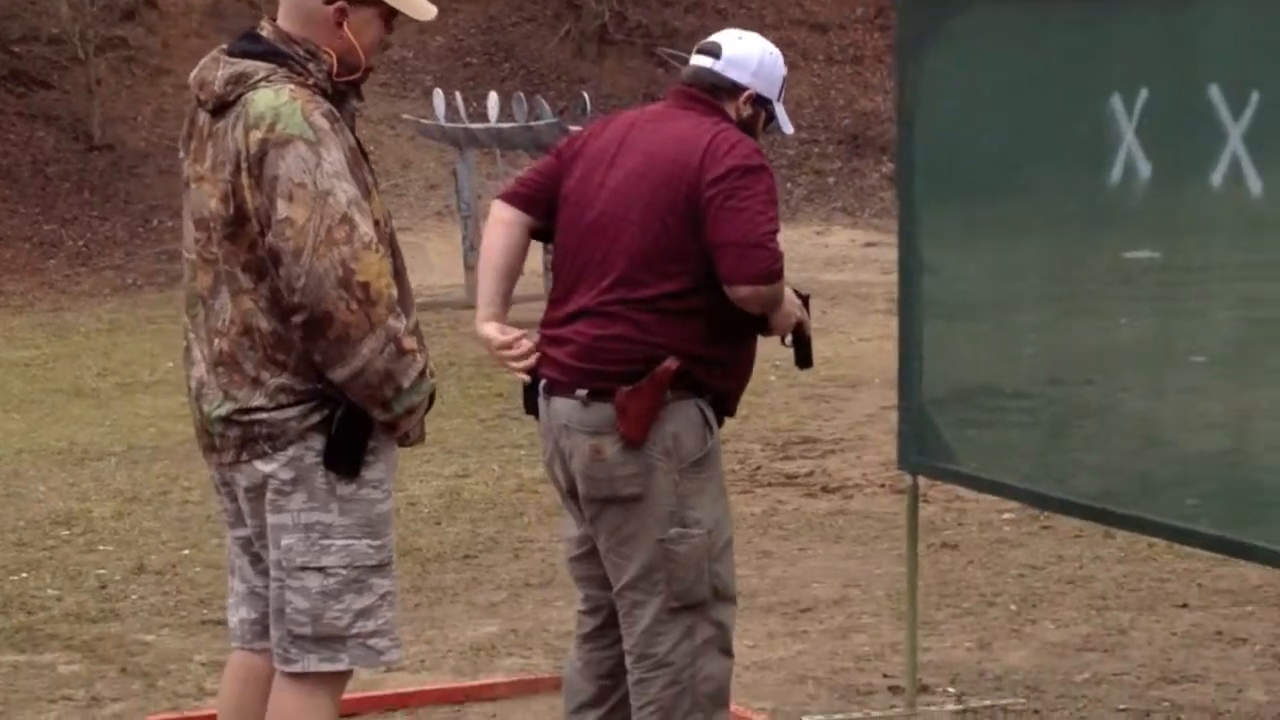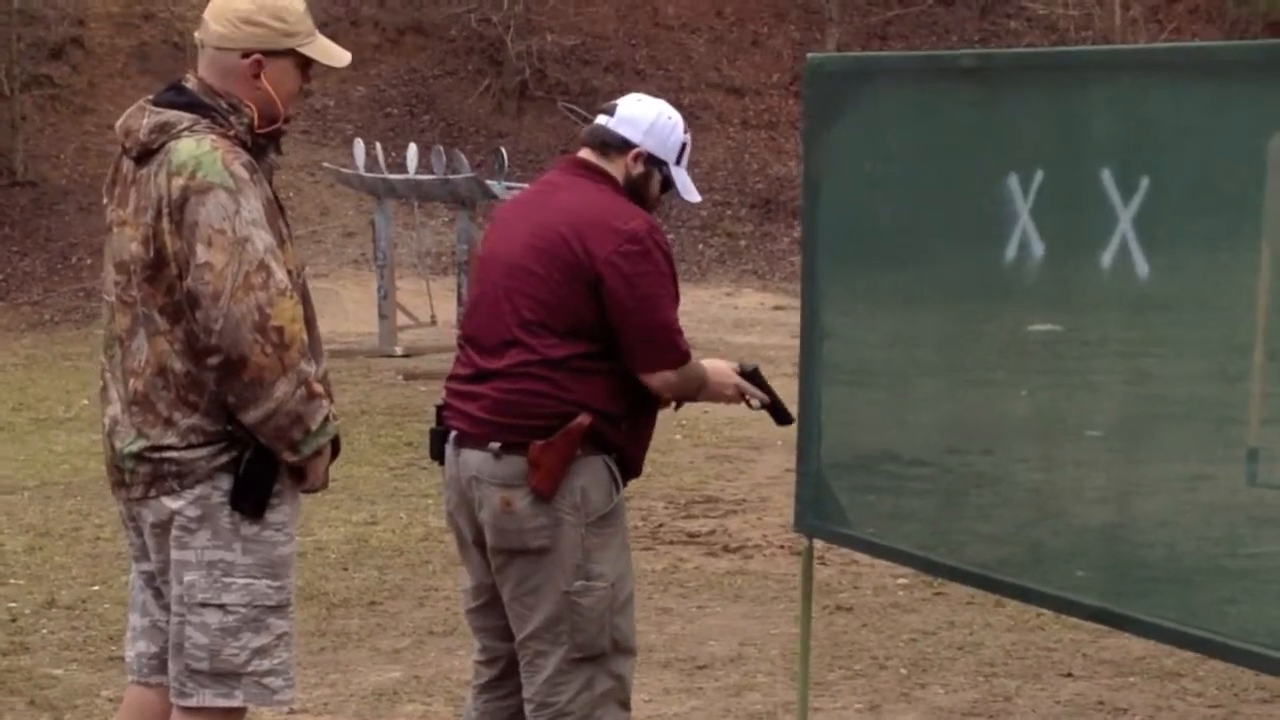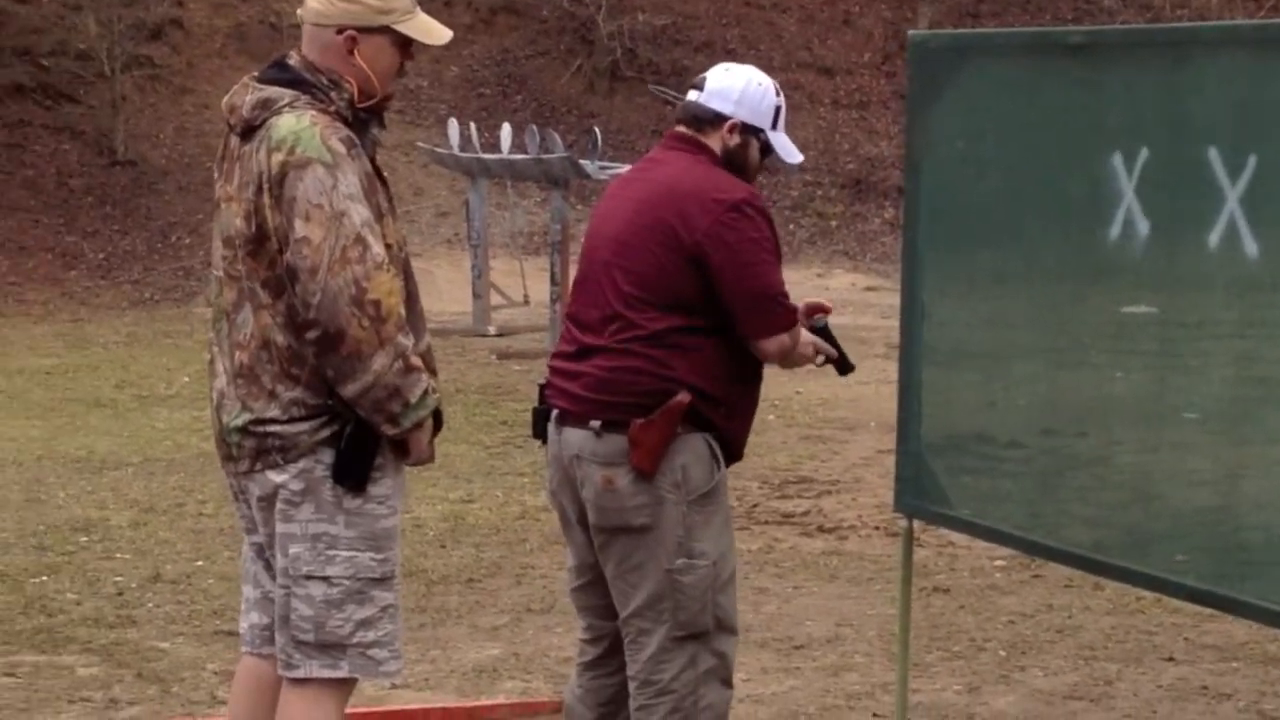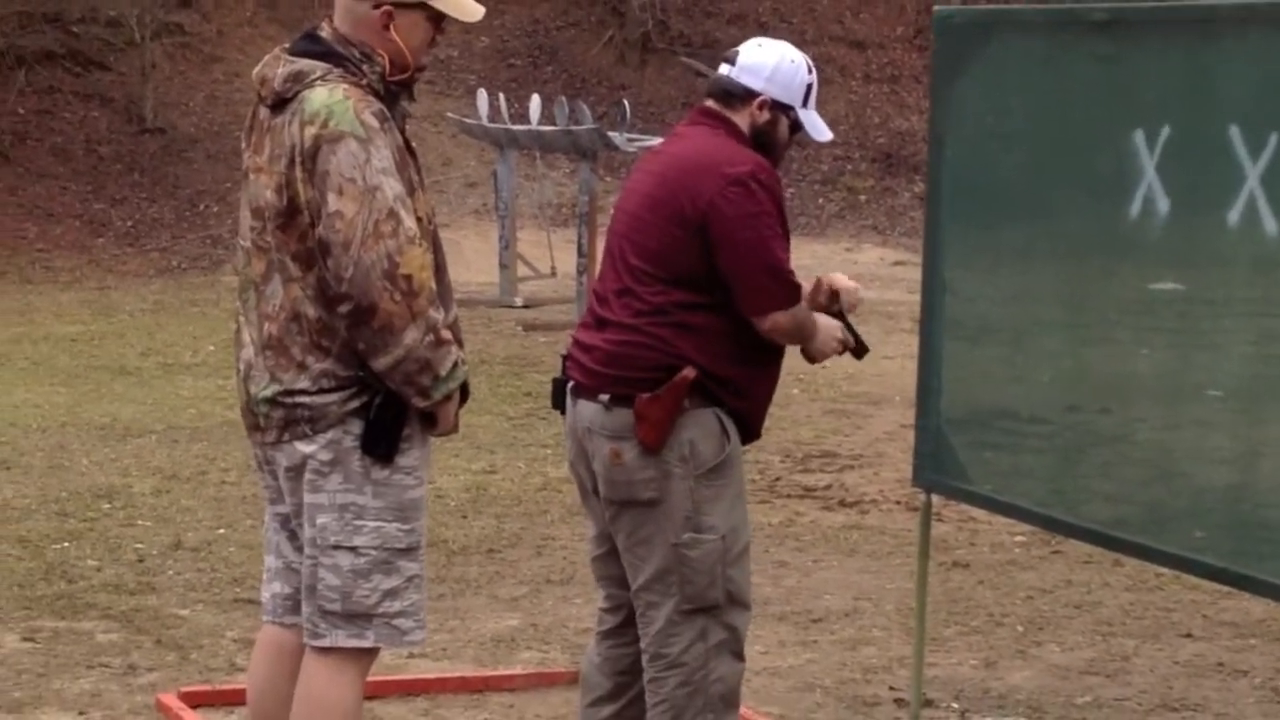
dt=1s
person 1, frame 1
left shoulder: (228, 101)
right shoulder: (292, 119)
right elbow: (338, 288)
right wrist: (404, 395)
left hip: (243, 407)
right hip: (311, 425)
left knee: (263, 636)
right knee: (315, 655)
person 1, frame 2
left shoulder: (149, 152)
right shoulder: (212, 167)
right elbow: (249, 330)
right wrist: (310, 437)
left hip: (154, 449)
right hip: (218, 466)
person 1, frame 3
left shoulder: (260, 128)
right shoulder: (313, 142)
right elbow: (348, 304)
right wrist: (411, 410)
left hip: (266, 424)
right hip: (324, 439)
left knee: (271, 642)
right knee: (322, 661)
person 1, frame 4
left shoulder: (287, 99)
right shoulder: (345, 116)
right elbow: (379, 276)
right wrist: (439, 380)
left hip: (289, 394)
right hip: (353, 412)
left knee: (292, 614)
right knee: (344, 633)
person 2, frame 1
left shoulder: (601, 135)
right shoulder: (730, 155)
left elbow: (513, 207)
right elbow: (751, 282)
left wrist: (491, 315)
right wrist: (782, 306)
left hip: (569, 406)
right hip: (645, 423)
left knee: (608, 612)
right knee: (679, 619)
person 2, frame 2
left shoulder: (517, 207)
right shoulder: (624, 228)
right elbow: (663, 372)
right wrist: (710, 380)
left hip: (471, 455)
left knee: (502, 660)
person 2, frame 3
left shoulder: (632, 185)
right shoulder: (724, 200)
right elbow: (770, 341)
left wrist: (784, 321)
right wrist: (800, 343)
left hip: (576, 433)
left knee: (608, 639)
right knee: (680, 648)
person 2, frame 4
left shoulder: (674, 155)
right shoulder: (738, 172)
right elbow: (772, 314)
left wrist: (808, 296)
right wrist: (815, 330)
left hip: (602, 409)
right hip: (665, 426)
left knee: (629, 613)
right knee: (696, 620)
